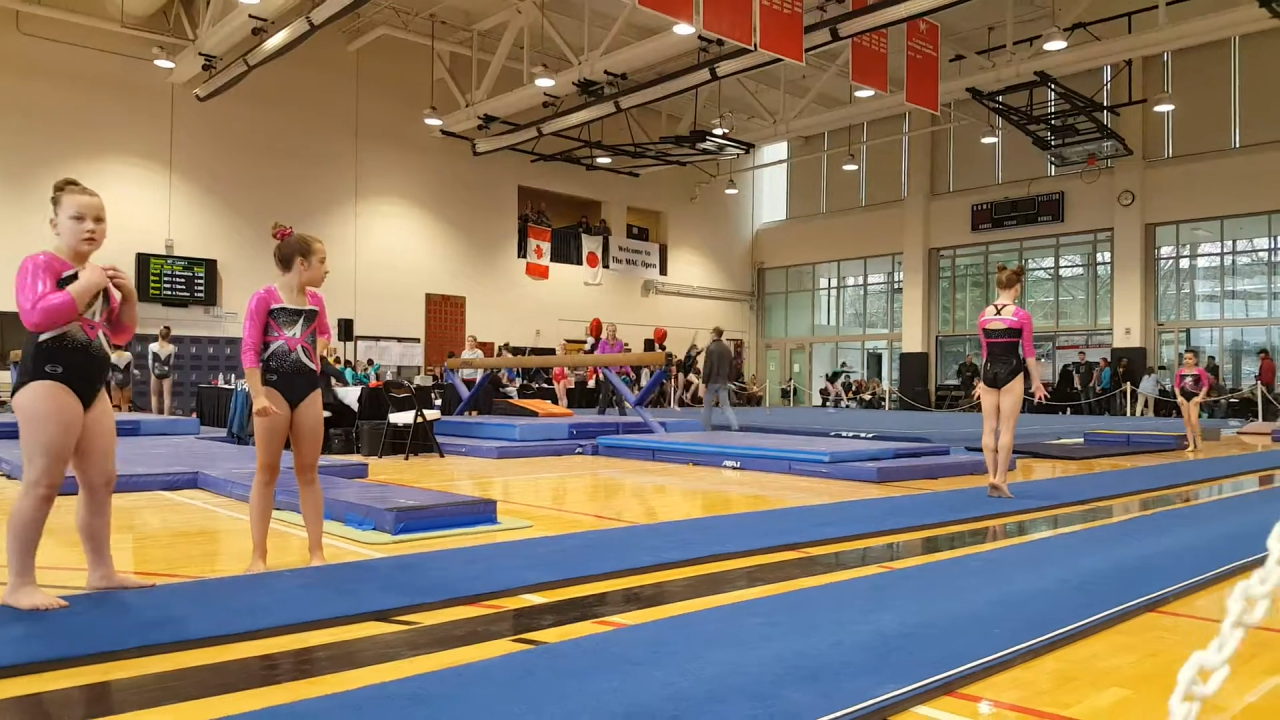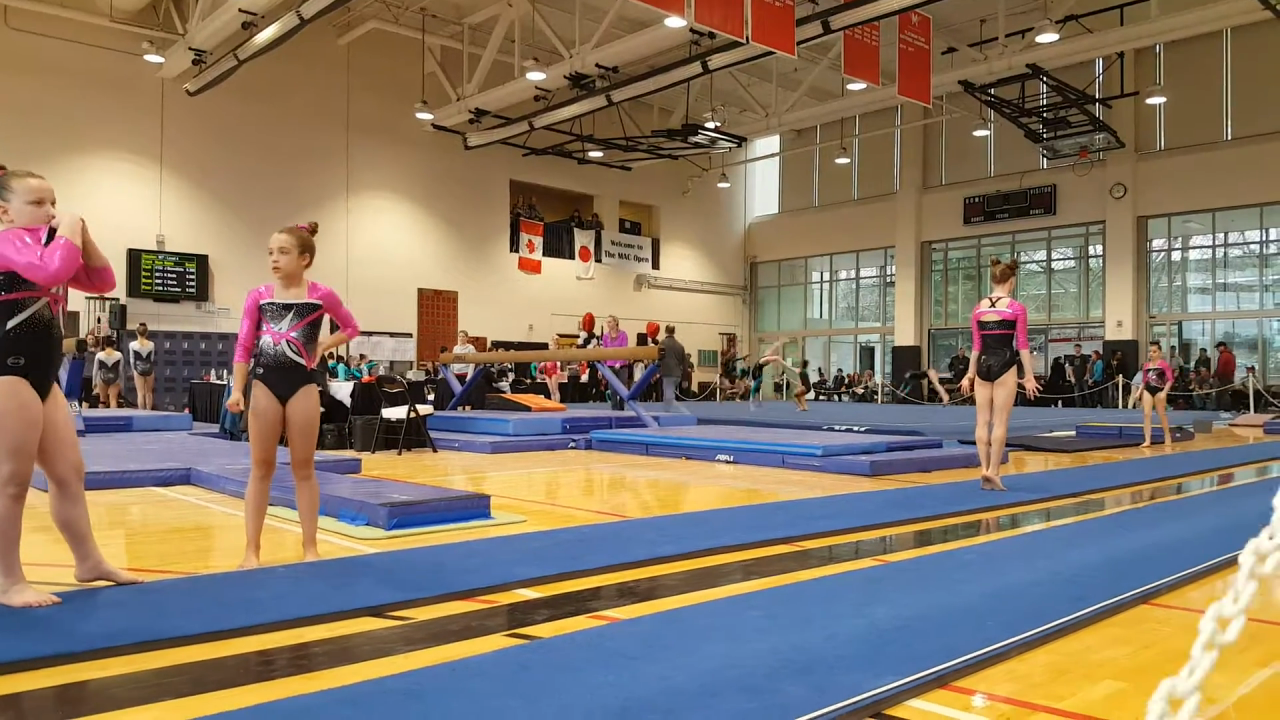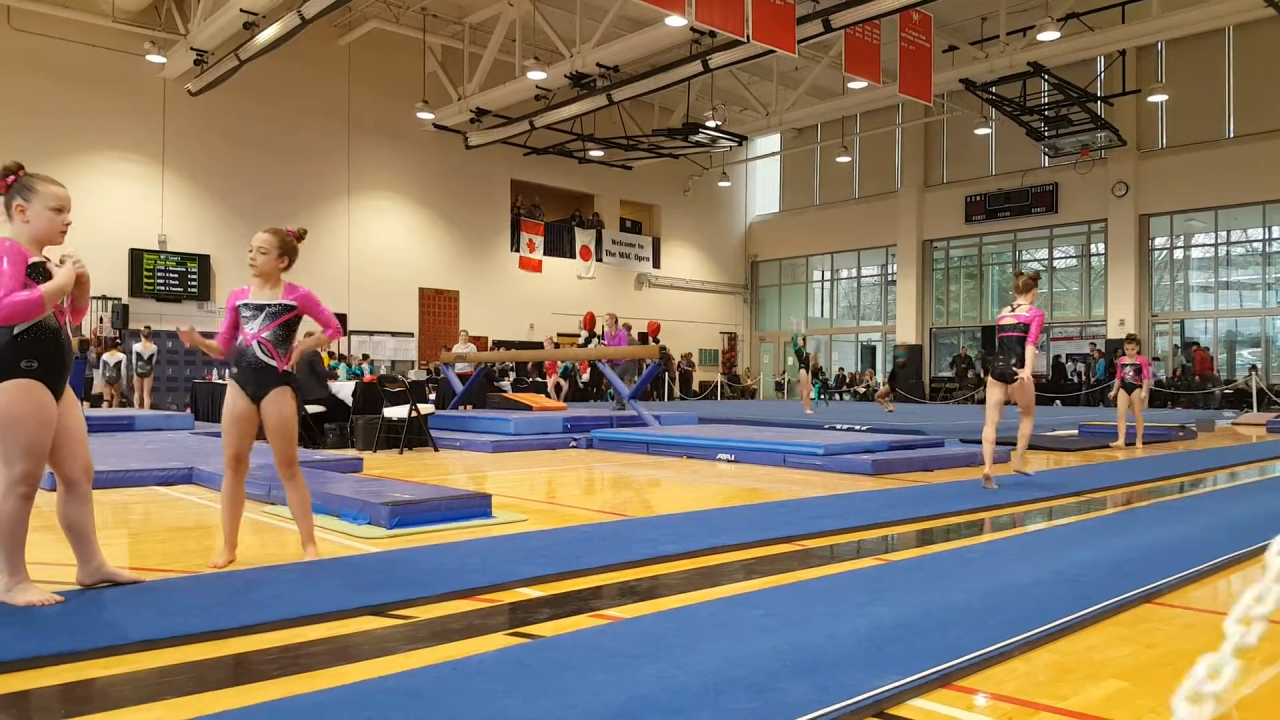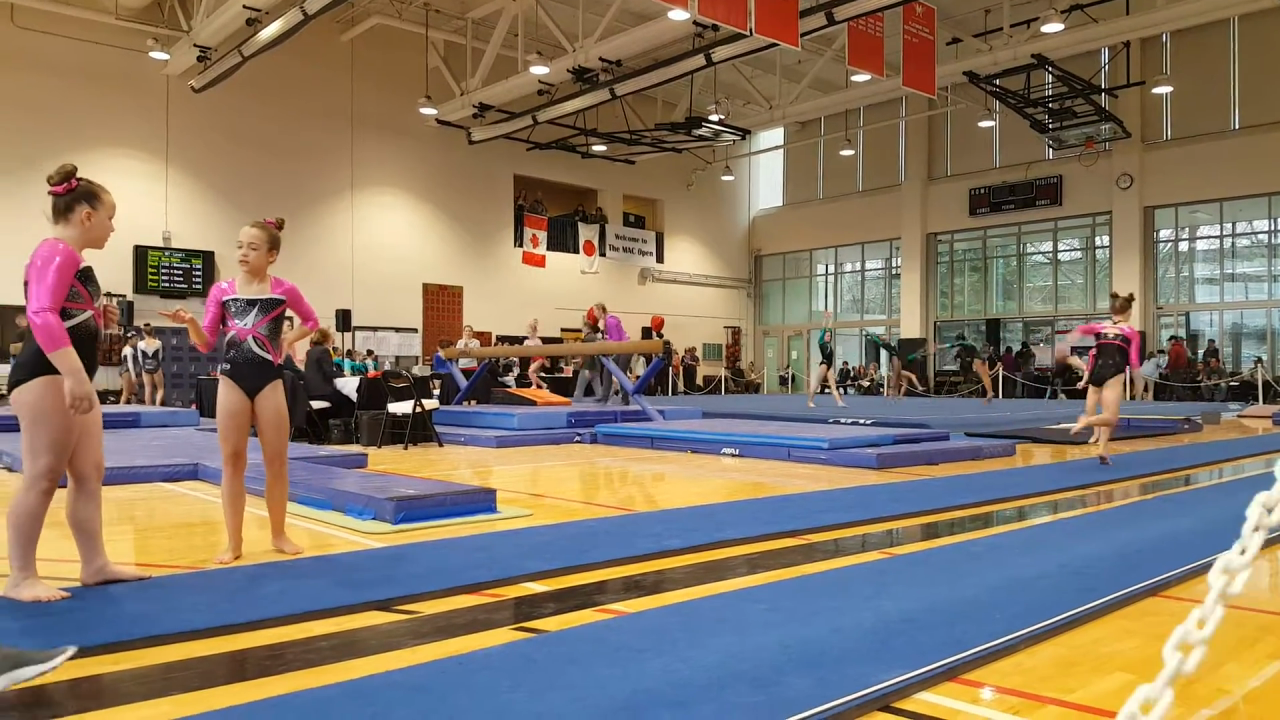
dt=0.7s
person 1, frame 1
left shoulder: (102, 275)
right shoulder: (40, 264)
left elbow: (119, 335)
right elbow: (36, 316)
left wrist: (127, 296)
right wrist: (86, 285)
left hip: (93, 388)
right hip: (49, 381)
left knee: (101, 483)
right knee: (42, 484)
left ankle: (101, 571)
right ankle: (19, 584)
person 1, frame 2
left shoulder: (46, 244)
left elbow: (102, 282)
right elbow: (56, 268)
left wrist: (80, 236)
right wrist: (68, 230)
left hip: (41, 377)
left knee: (69, 473)
left ankle: (89, 561)
person 1, frame 3
left shoulder: (44, 260)
left elbow: (73, 315)
left wrist: (79, 283)
right wrist: (58, 284)
left hip: (54, 379)
left knee: (79, 474)
left ankle: (91, 564)
person 1, frame 4
left shoulder: (68, 258)
right shoulder: (56, 252)
right elbow: (41, 316)
left wrist: (100, 316)
right wrist: (74, 376)
left hip: (68, 377)
right hip: (45, 376)
left knee: (89, 473)
right knee: (42, 476)
left ankle: (95, 564)
right ankle: (20, 576)
person 2, frame 1
left shoulder: (316, 301)
right shoulder: (263, 299)
right elbow: (249, 351)
left wrist: (317, 353)
right wrist: (258, 396)
left hip: (309, 389)
right hip: (274, 388)
left knee: (308, 472)
right knee: (267, 472)
left ankle: (316, 552)
right ankle: (258, 555)
person 2, frame 2
left shoulder: (322, 296)
right shoulder: (258, 296)
left elbow: (351, 328)
right elbow: (244, 346)
left wrist: (322, 346)
right wrist: (237, 390)
left hip: (303, 384)
right hip: (265, 382)
left knee: (303, 467)
right knee: (261, 468)
left ankle: (310, 547)
right ankle: (252, 550)
person 2, frame 3
left shoulder: (298, 296)
right shoulder: (237, 297)
left elbow: (334, 328)
right elbow: (223, 347)
left wrist: (301, 347)
right wrist: (199, 341)
left hip: (277, 384)
right hip: (240, 383)
left knee: (288, 467)
right knee: (234, 465)
left ankle: (309, 543)
right ankle: (228, 546)
person 2, frame 4
left shoulder: (285, 291)
right shoulder: (221, 292)
left elbow: (311, 321)
right elbow: (206, 344)
left wrist: (288, 340)
right wrist: (190, 324)
left hip: (269, 378)
right hip: (233, 378)
left knee: (276, 461)
right knee: (232, 461)
left ankle: (279, 534)
right ankle: (233, 541)
person 3, frame 1
left shoulder: (984, 315)
right shoulder: (1021, 315)
right elbow: (1028, 352)
right wrist: (1036, 382)
left hip: (989, 372)
right hip: (1011, 372)
left knee: (989, 428)
right knee: (1007, 429)
left ankle: (992, 478)
right ankle: (1000, 479)
person 3, frame 2
left shoulder: (978, 308)
right shoulder: (1016, 308)
left elbow: (976, 344)
right elbow: (1022, 344)
left wrist: (970, 373)
right wrist: (1029, 375)
left hip: (984, 365)
right hip: (1004, 365)
left knee: (982, 422)
right knee: (1000, 422)
left ankle: (985, 471)
right ankle: (993, 472)
person 3, frame 3
left shoulder: (1002, 314)
right shoulder: (1035, 313)
right elbow: (1031, 342)
right wrist: (1028, 369)
left hip: (997, 366)
right hip: (1017, 367)
left knee: (991, 421)
right knee: (1027, 417)
left ankle: (987, 469)
right ankle: (1018, 460)
person 3, frame 4
left shoulder: (1098, 327)
right shoulder: (1131, 332)
left elbow: (1082, 329)
right elbow: (1134, 361)
left wrist: (1070, 339)
left hip: (1096, 373)
right hip: (1113, 374)
right knee: (1109, 418)
left ankle: (1103, 451)
right ankle: (1085, 421)
